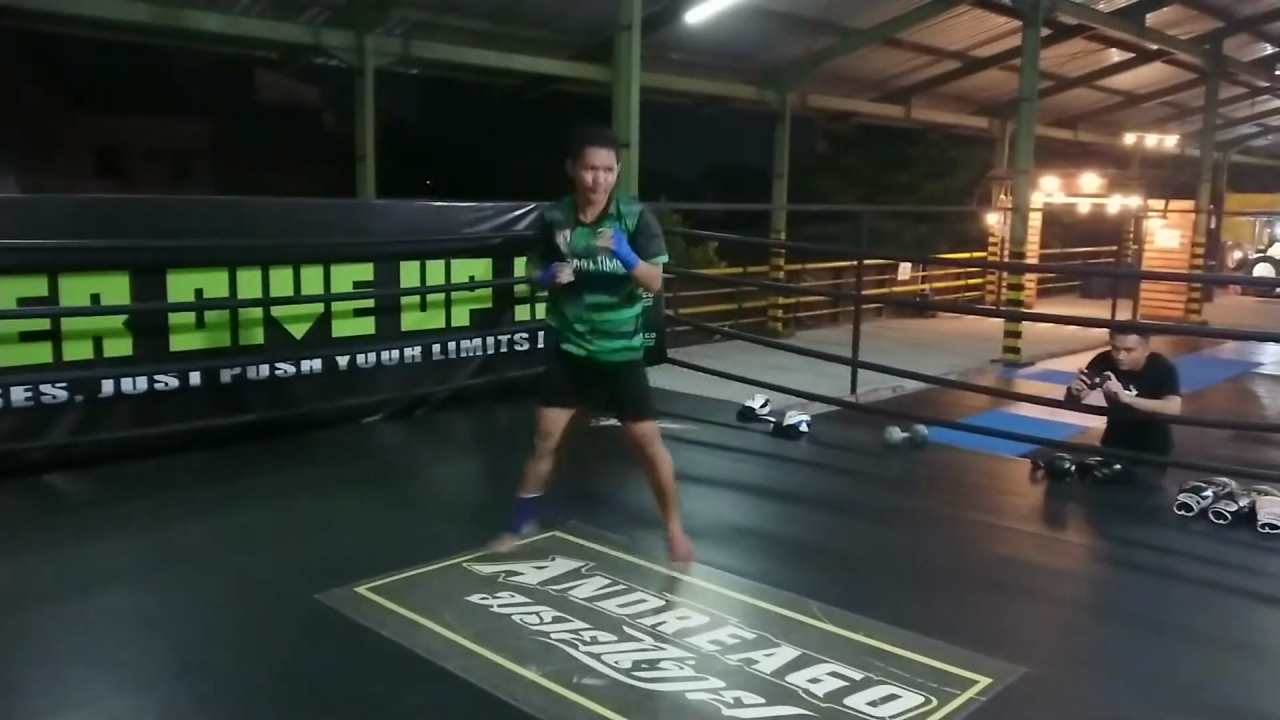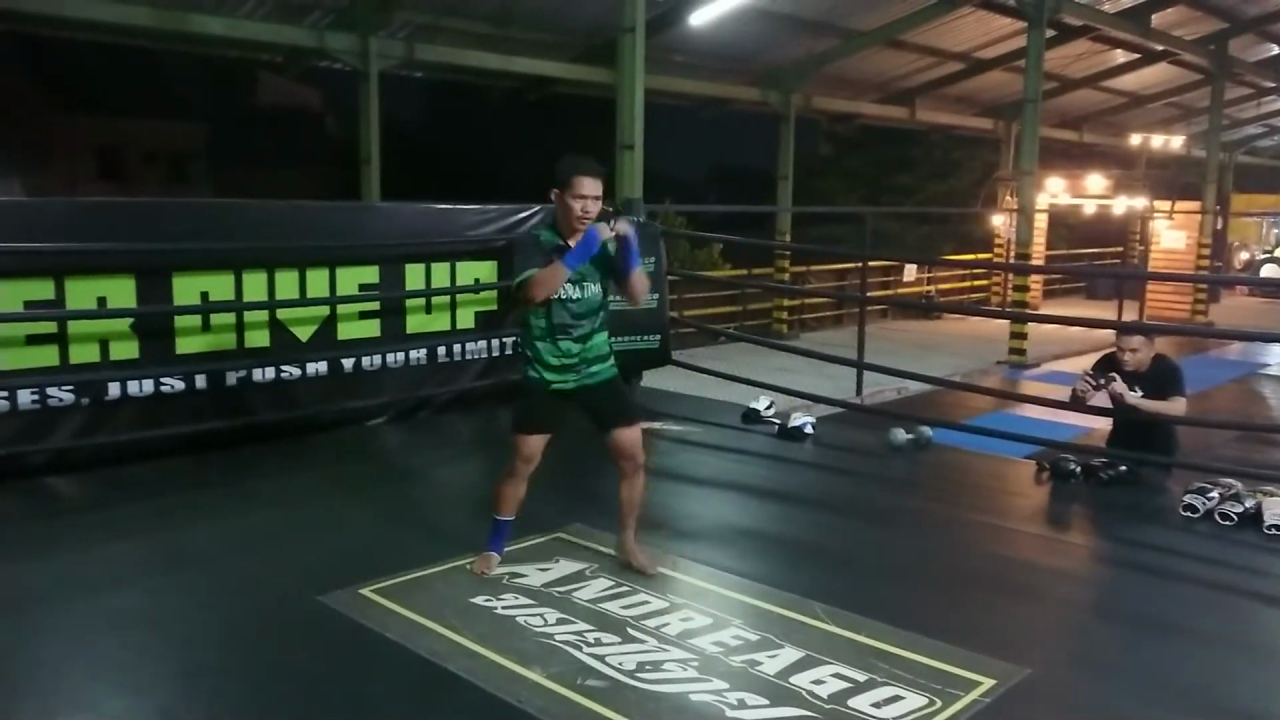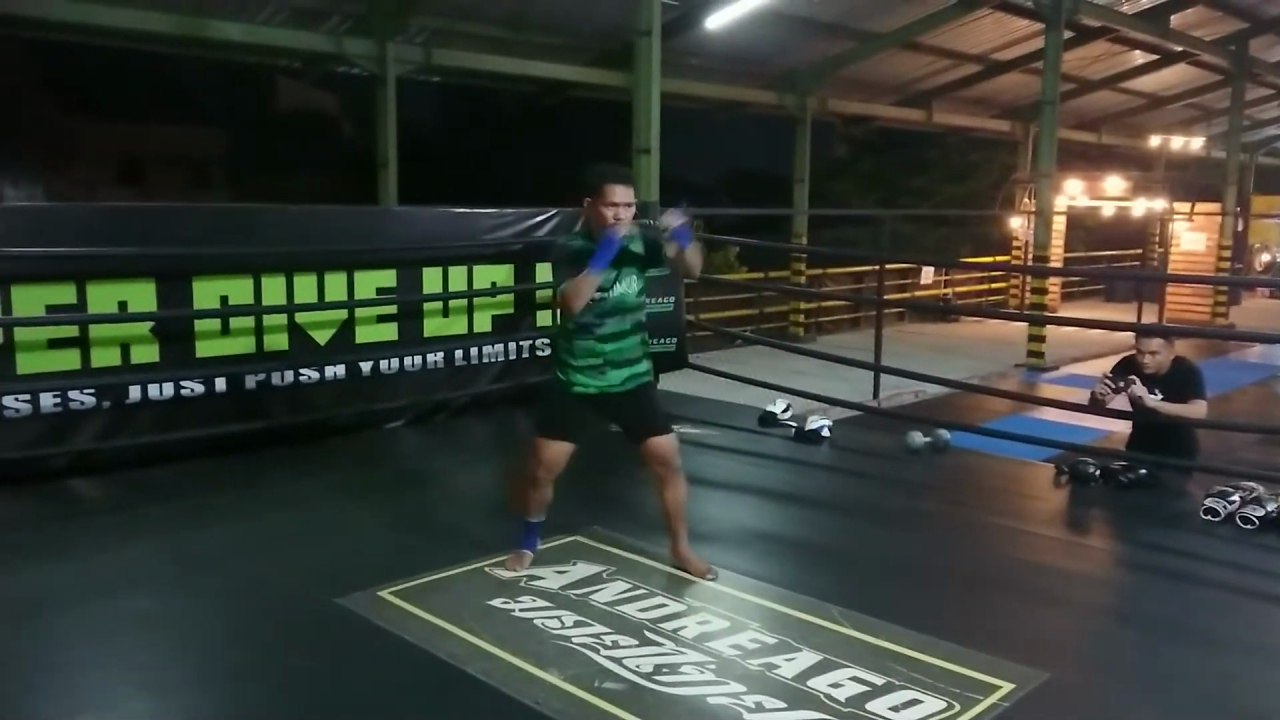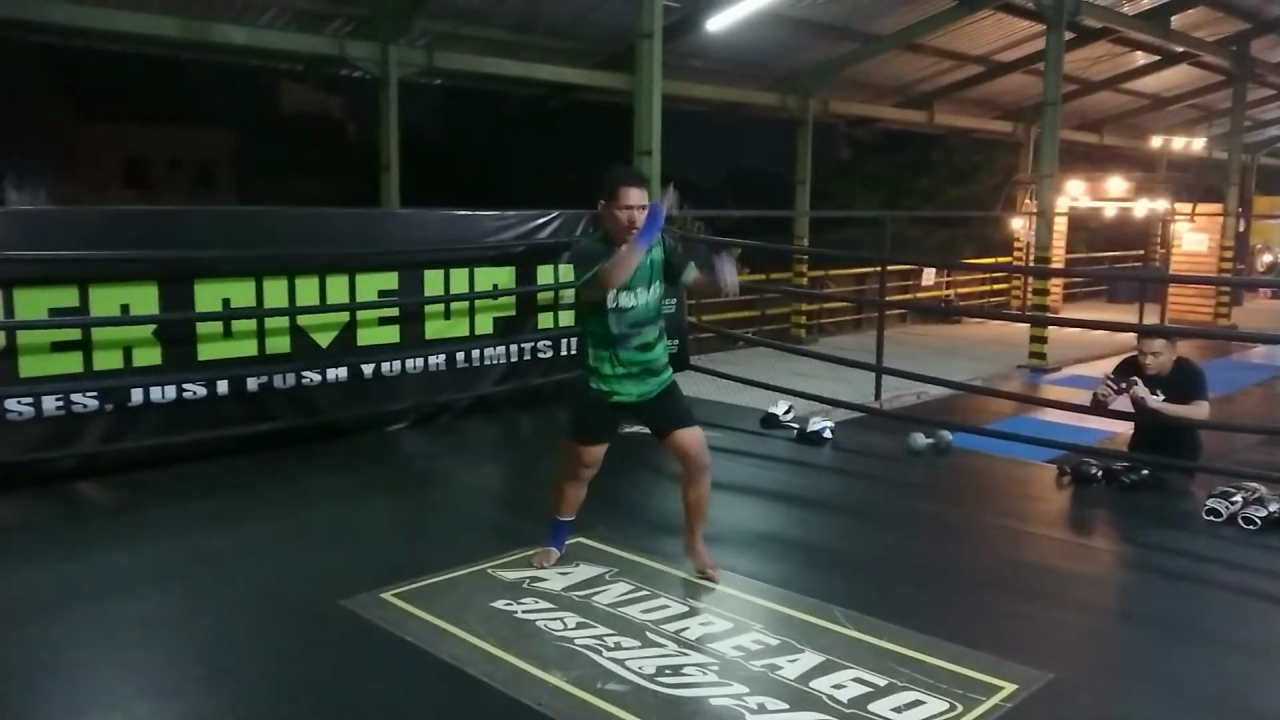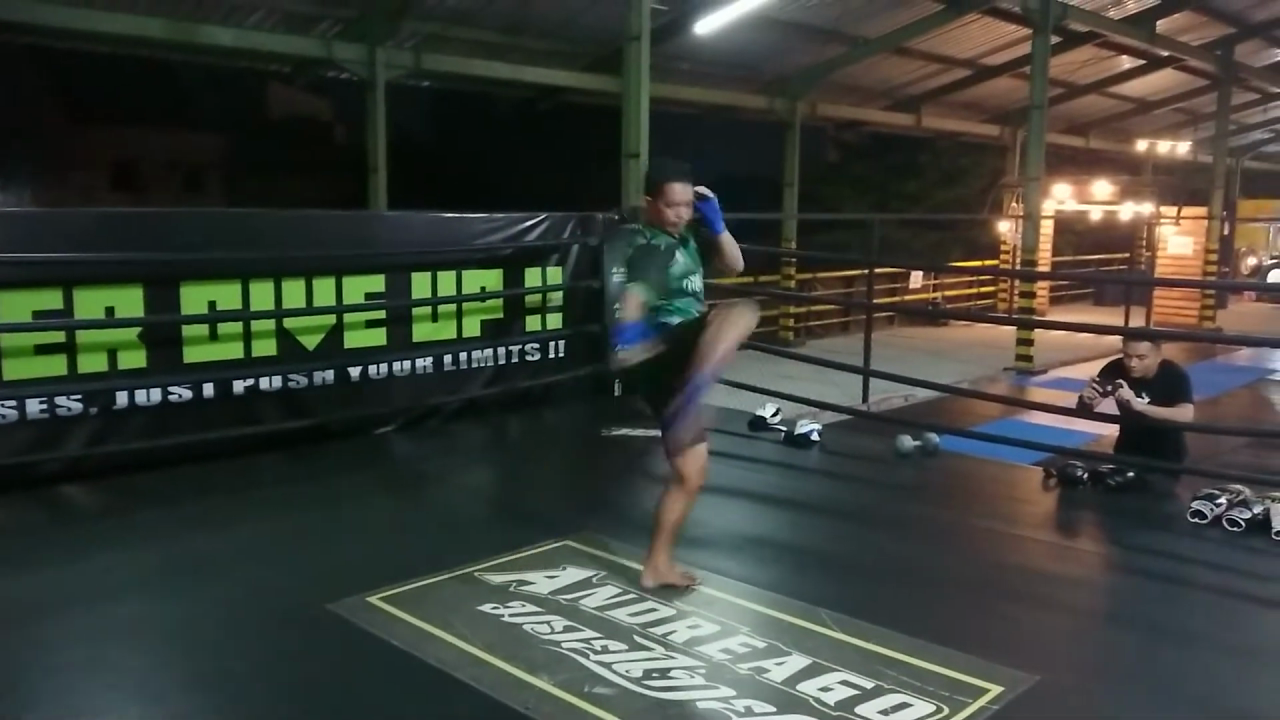
dt=0.4s
person 1, frame 1
left shoulder: (635, 217)
right shoulder: (554, 219)
left elbow: (653, 281)
right elbow: (536, 278)
left wrist: (623, 251)
right wrist: (551, 276)
left hip: (621, 351)
right hip: (571, 350)
left knee: (647, 442)
right knee: (545, 437)
left ankle: (672, 525)
right ankle: (524, 518)
person 1, frame 2
left shoulder: (608, 241)
right shoulder: (536, 242)
left elbow: (639, 296)
right elbow: (534, 292)
left wrist: (631, 249)
right wrist: (580, 248)
left hip: (599, 373)
right hip: (546, 375)
left knee: (632, 456)
right knee: (522, 462)
left ankle: (627, 541)
right ankle: (496, 543)
person 1, frame 3
left shoulder: (642, 243)
right shoulder: (571, 251)
left elbow: (690, 268)
right elbow: (572, 301)
left wrist: (680, 234)
right wrist: (605, 253)
left hip: (631, 379)
right hip: (574, 382)
left knee: (667, 461)
right knee: (542, 467)
left ankle: (681, 548)
right ankle: (529, 541)
person 1, frame 4
left shoulder: (660, 249)
right shoulder: (587, 251)
left elbow: (693, 280)
right elbow: (603, 284)
left wrist: (722, 275)
right wrist: (640, 236)
left hip: (655, 381)
right hip: (604, 383)
left knee: (697, 459)
right knee: (579, 467)
left ankle: (696, 549)
right ankle: (556, 539)
person 1, frame 5
left shoulder: (683, 239)
right shoulder: (649, 243)
left elbow: (733, 266)
right elbow: (635, 293)
left wrist: (714, 218)
right wrist: (628, 331)
left hip: (672, 362)
right hip: (661, 356)
left knee: (691, 475)
right knee: (737, 315)
left ankle: (658, 565)
right ankle: (694, 392)
